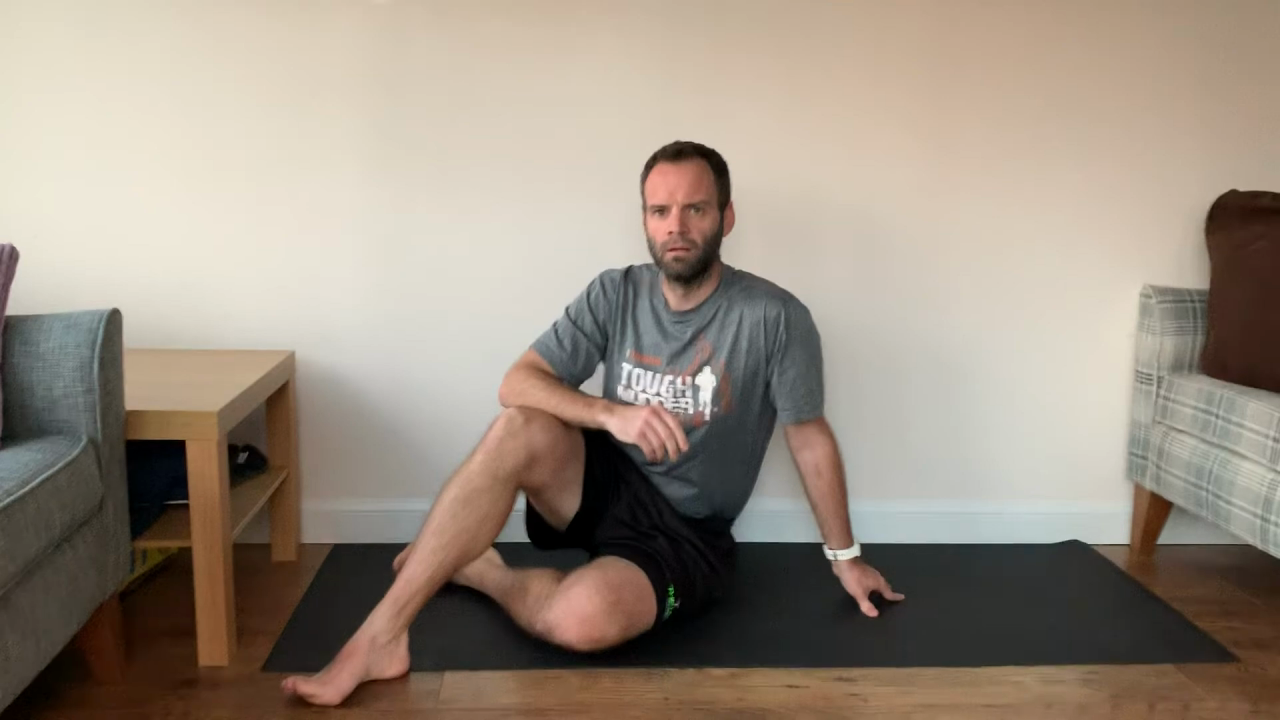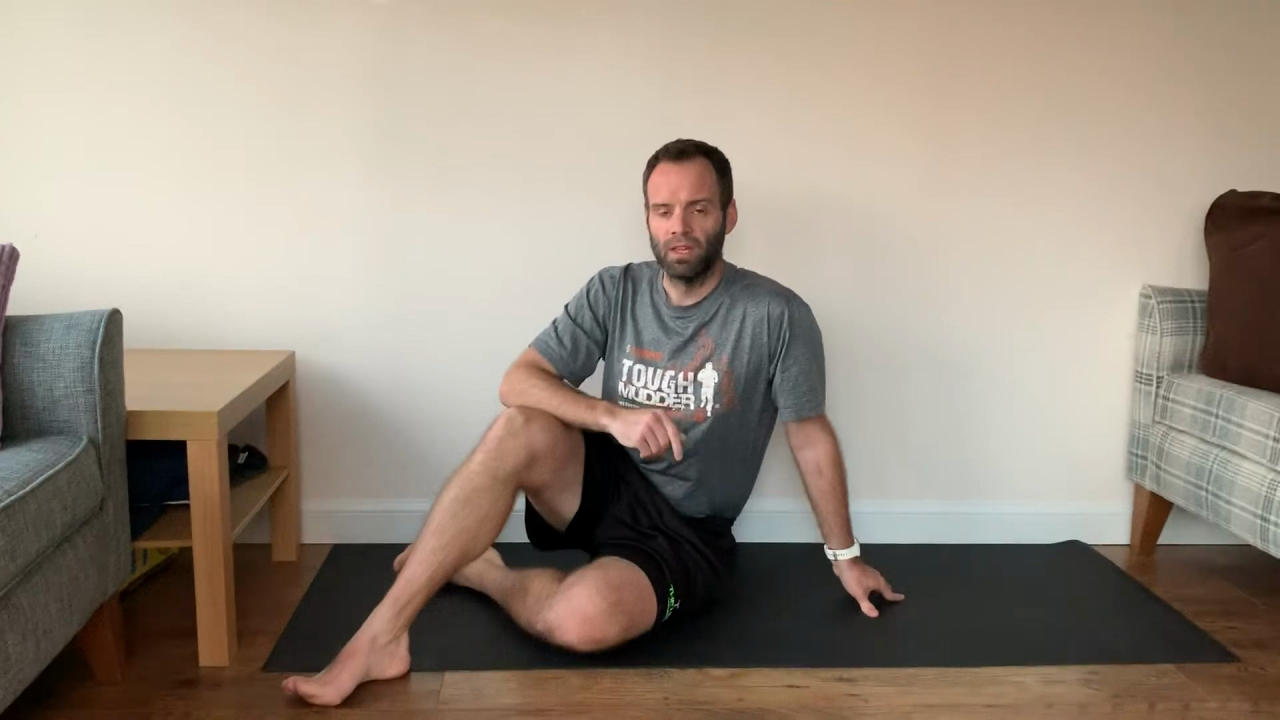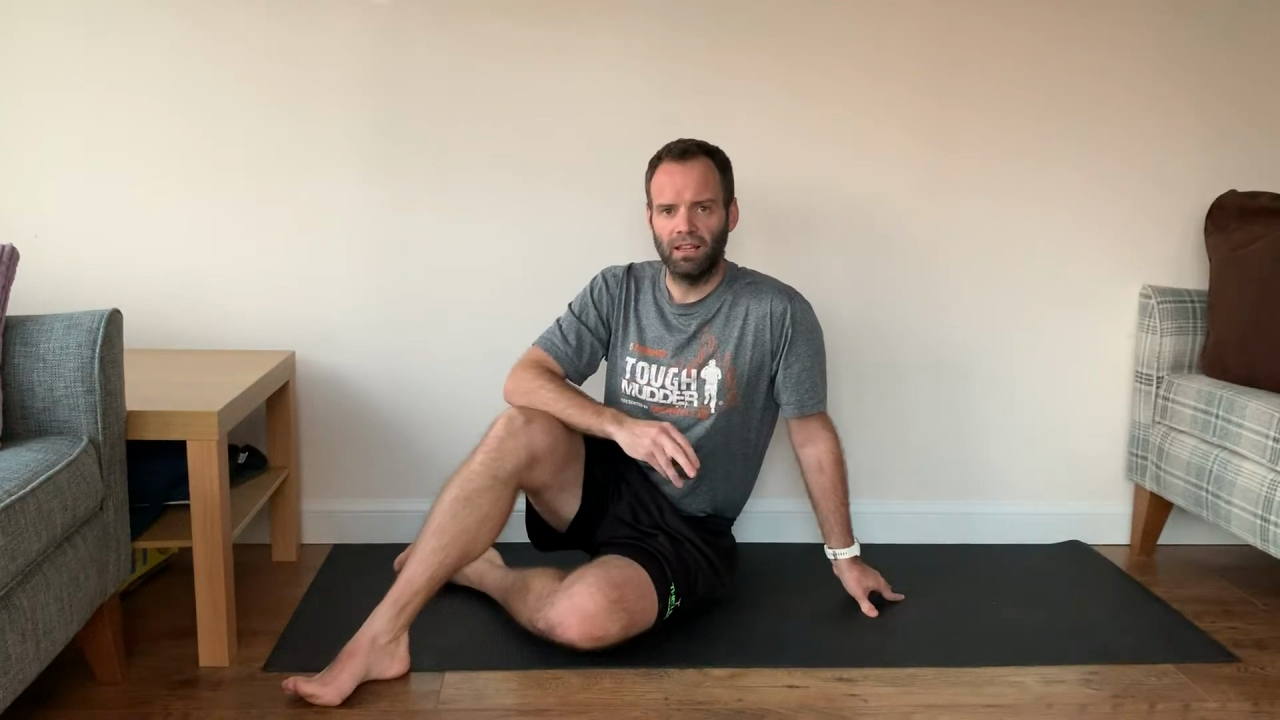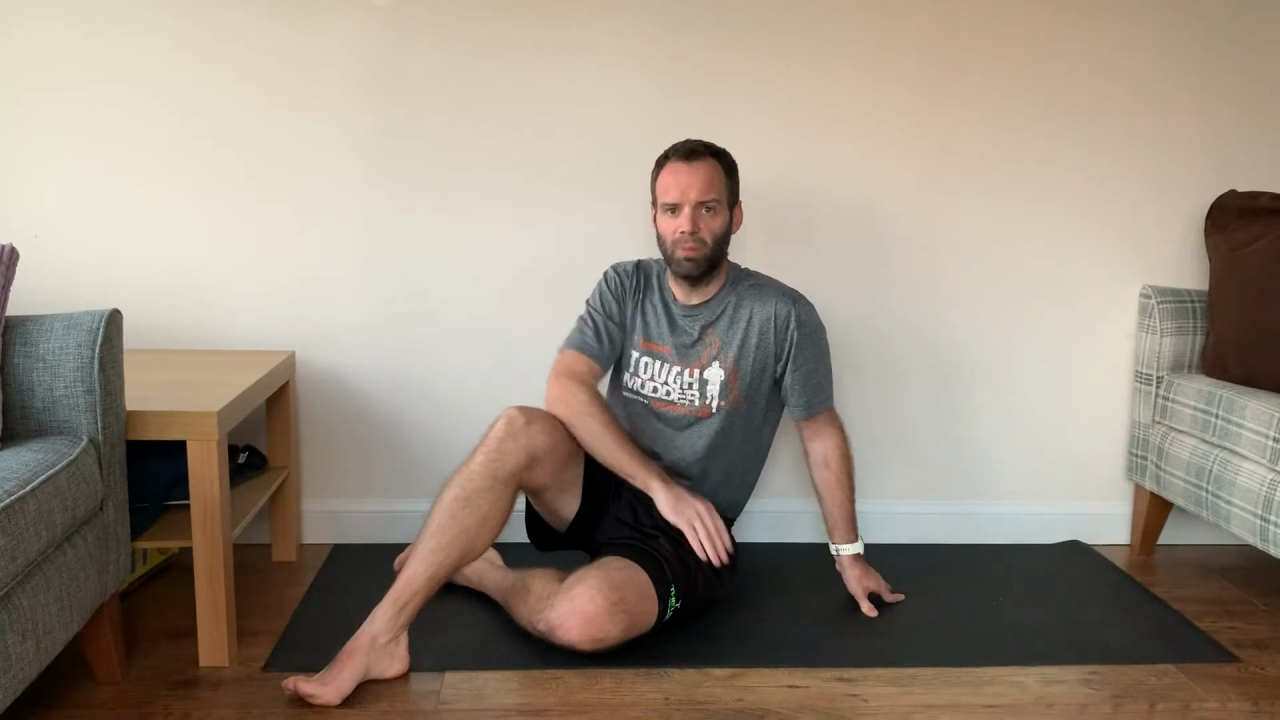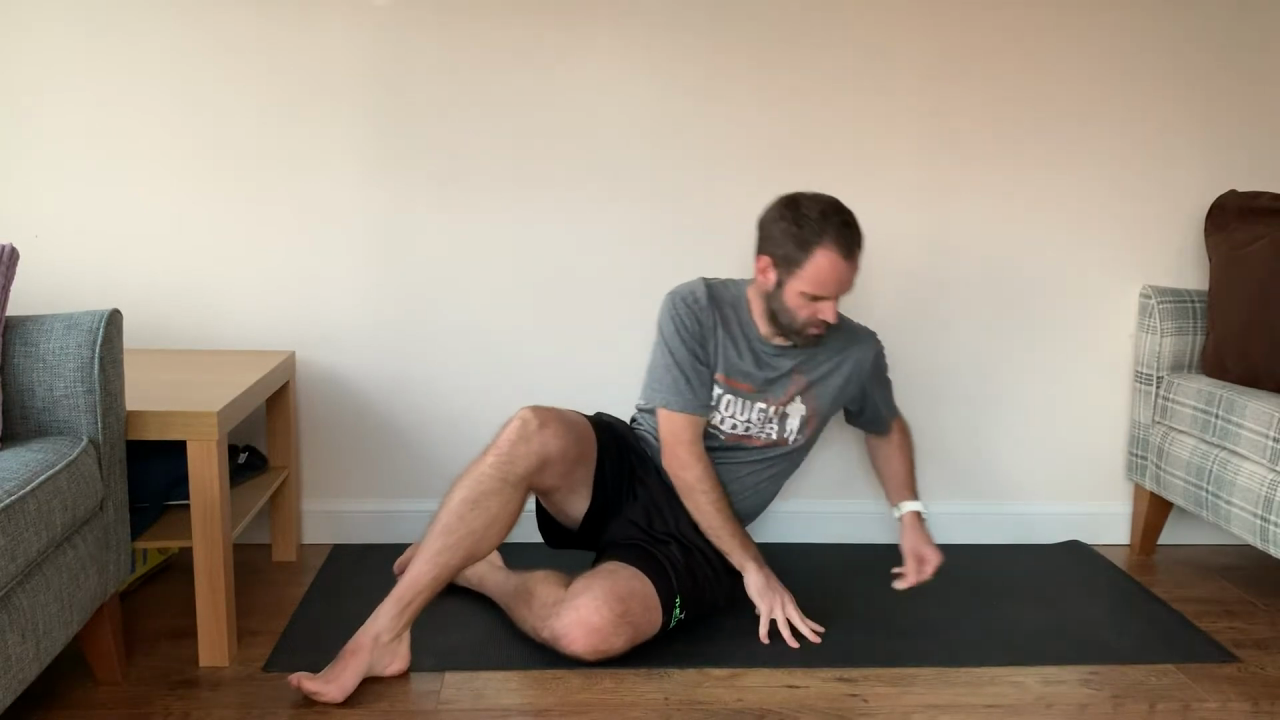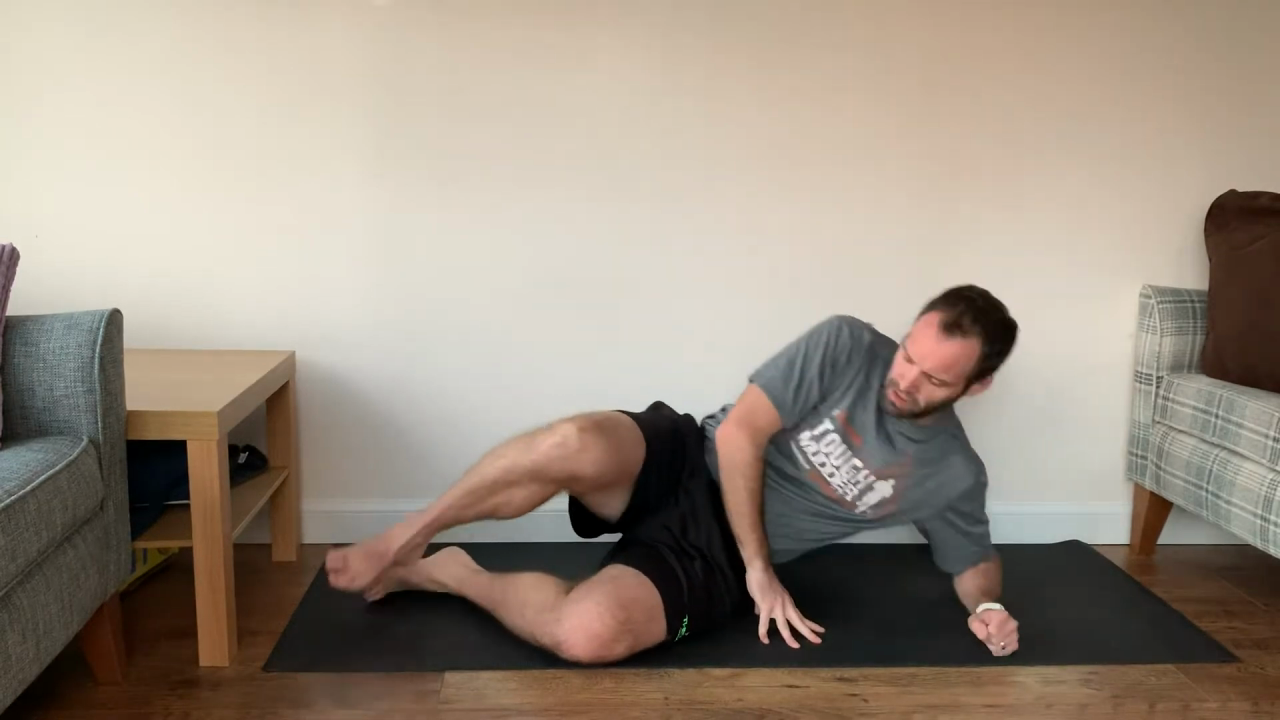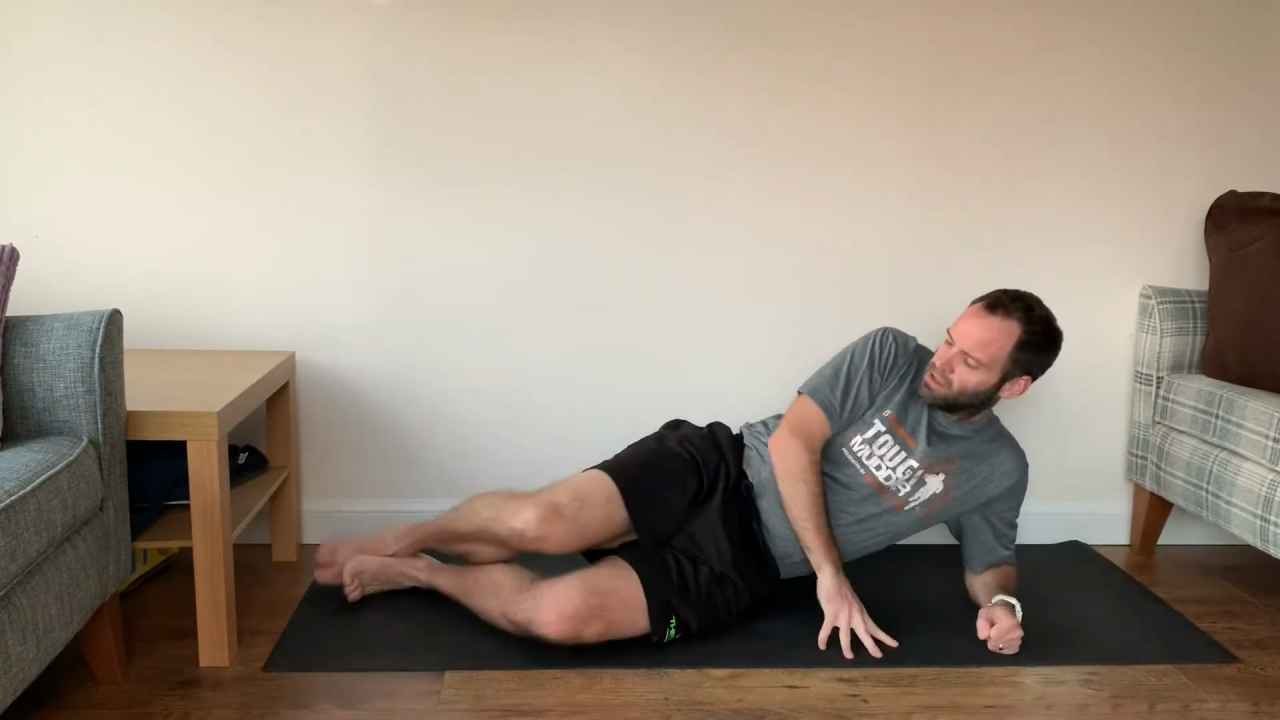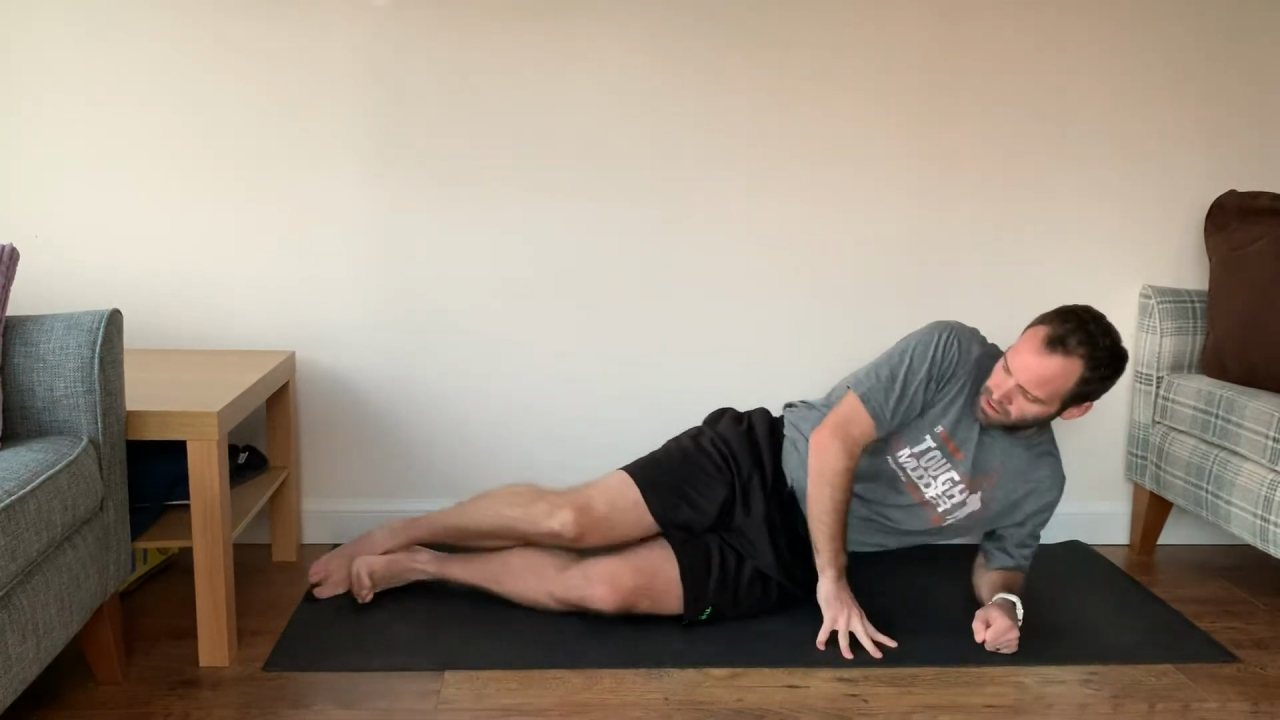
dt=0.5s
person 1, frame 1
left shoulder: (774, 318)
right shoulder: (613, 295)
left elbow: (810, 438)
right elbow: (518, 383)
left wrist: (845, 556)
right wrist: (610, 414)
left hip: (684, 532)
right hip: (605, 484)
left knee: (580, 620)
right knee: (519, 429)
left ankle: (476, 568)
right ankle: (381, 634)
person 1, frame 2
left shoulder: (776, 316)
right shoulder: (613, 291)
left elbow: (810, 436)
right elbow: (518, 382)
left wrist: (845, 556)
right wrist: (613, 415)
left hip: (684, 531)
right hip: (605, 483)
left knee: (581, 620)
right knee: (519, 429)
left ankle: (477, 569)
right ankle: (381, 636)
person 1, frame 3
left shoulder: (778, 313)
right shoulder: (616, 291)
left elbow: (812, 434)
right elbow: (523, 381)
left wrist: (844, 556)
right wrist: (619, 425)
left hip: (686, 531)
right hip: (606, 484)
left knee: (581, 617)
right knee: (519, 430)
left ankle: (477, 569)
right ankle: (381, 636)
person 1, frame 4
left shoulder: (782, 316)
right shoulder: (625, 286)
left elbow: (821, 431)
right elbow: (564, 391)
left wrist: (848, 552)
right wrist: (660, 484)
left hip: (681, 534)
right hip: (607, 482)
left knee: (582, 621)
right knee: (519, 432)
left ankle: (478, 570)
right ankle: (381, 636)
person 1, frame 5
left shoulder: (856, 354)
right shoulder: (695, 307)
left elbow: (886, 427)
right elbow: (684, 451)
left wrist: (910, 516)
right wrist: (755, 570)
left hip: (692, 536)
right hip: (629, 469)
left knee: (586, 629)
right knee: (533, 432)
left ankle: (480, 572)
right ankle: (383, 632)
person 1, frame 6
left shoulder: (955, 472)
right shoulder: (846, 343)
left elbow: (972, 559)
right elbow: (740, 432)
left wrist: (988, 604)
right wrist: (760, 569)
left hip: (711, 553)
right hip: (686, 464)
left knee: (586, 634)
right knee: (578, 443)
left ankle: (445, 570)
right ankle: (404, 538)
person 1, frame 7
left shoulder: (1000, 470)
right shoulder: (891, 354)
left elbow: (989, 564)
right elbow: (794, 438)
left wrist: (1002, 604)
right wrist: (831, 578)
left hip: (737, 565)
right hip: (718, 470)
left knee: (558, 613)
right knee: (542, 523)
left ankle: (418, 574)
right ankle: (405, 539)
person 1, frame 8
left shoulder: (1038, 481)
right shoulder: (950, 349)
left elbow: (998, 559)
right elbow: (833, 440)
left wrist: (1003, 604)
right wrist: (835, 581)
left hip: (780, 553)
right hip: (758, 460)
left knee: (605, 587)
right knee: (570, 519)
left ankle: (419, 567)
right ankle: (388, 537)
